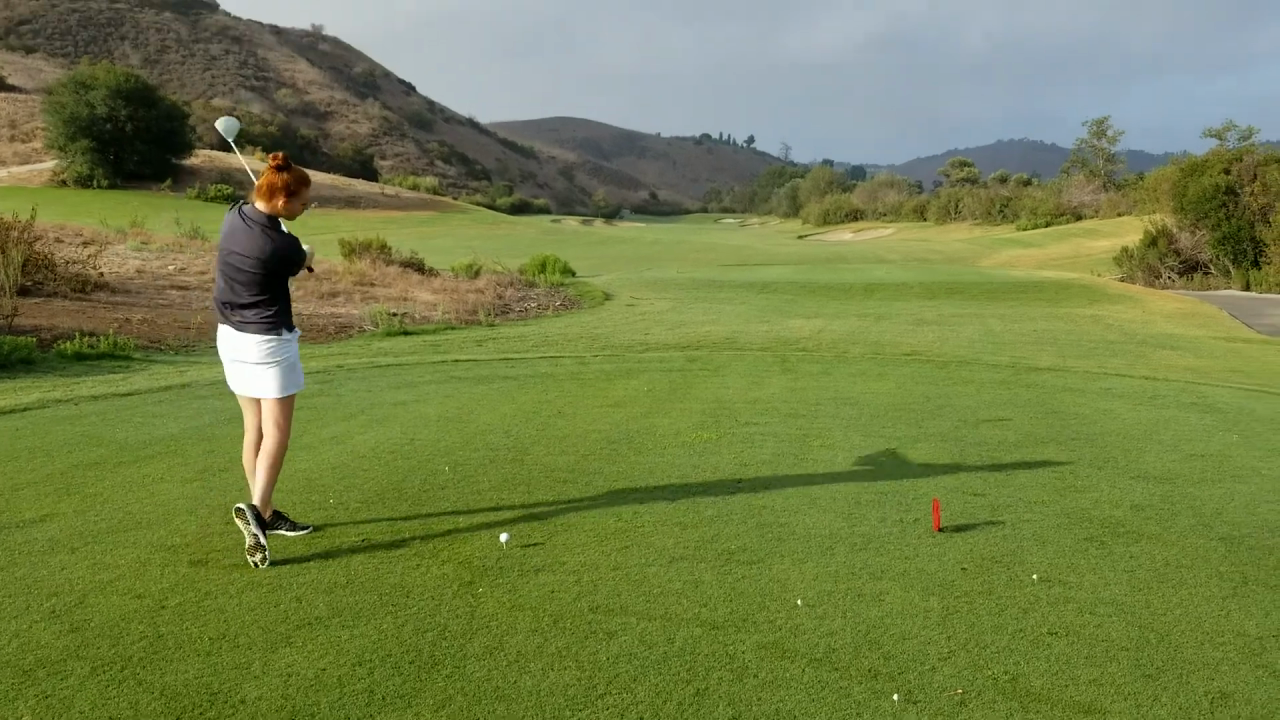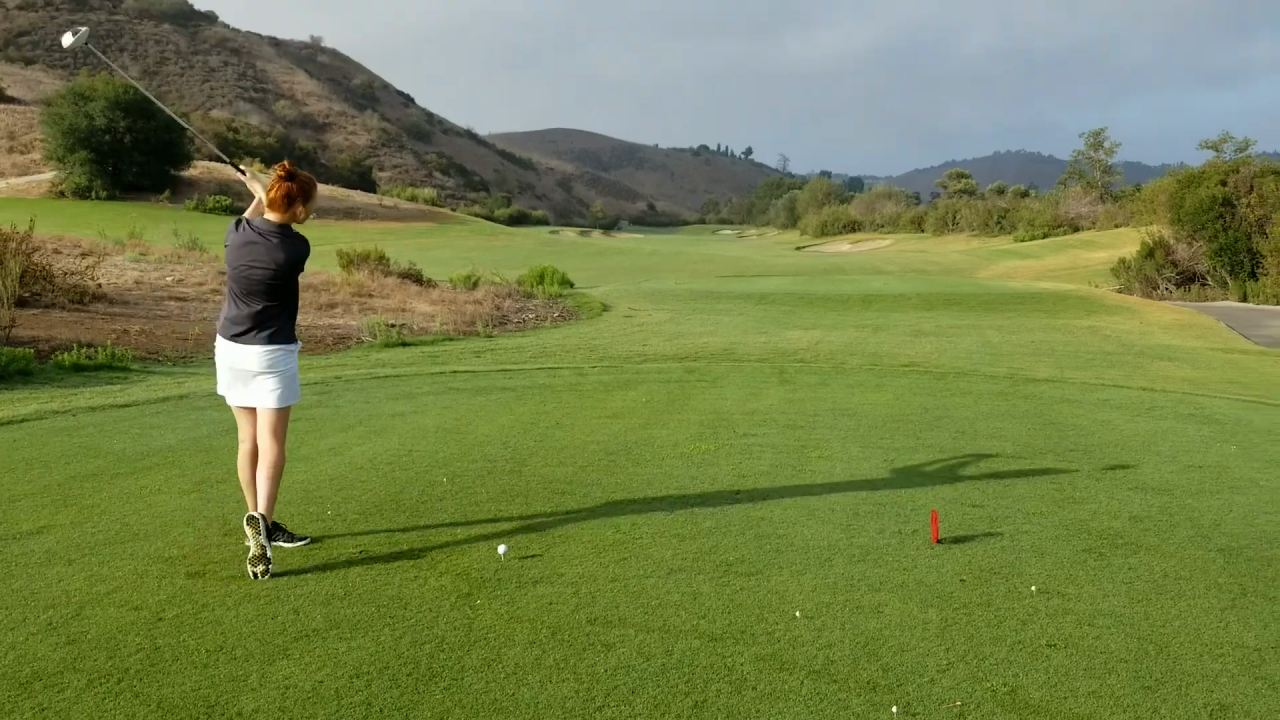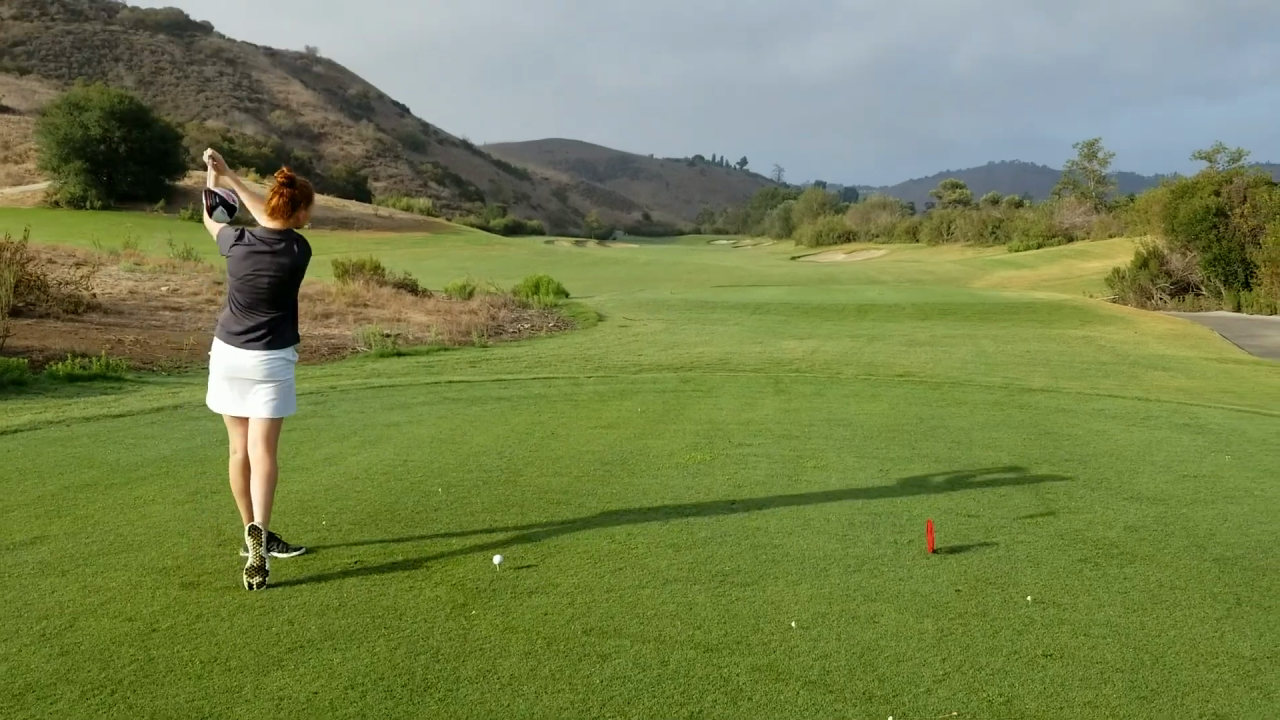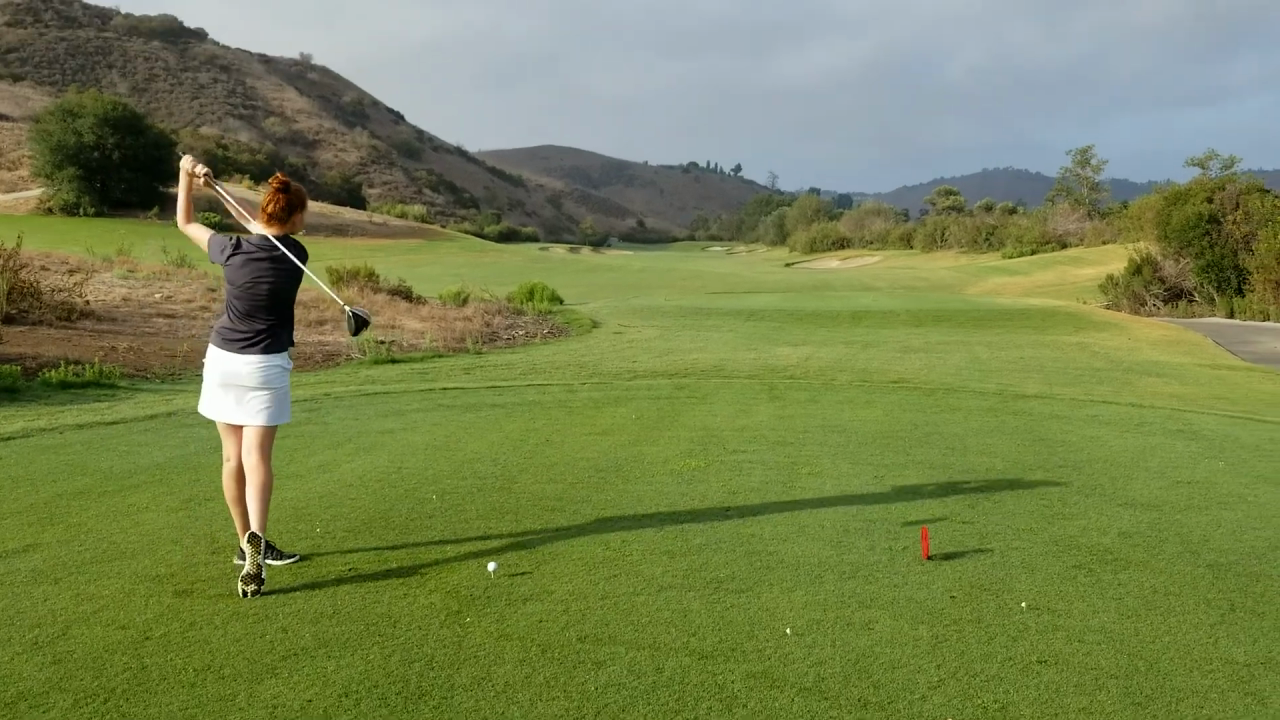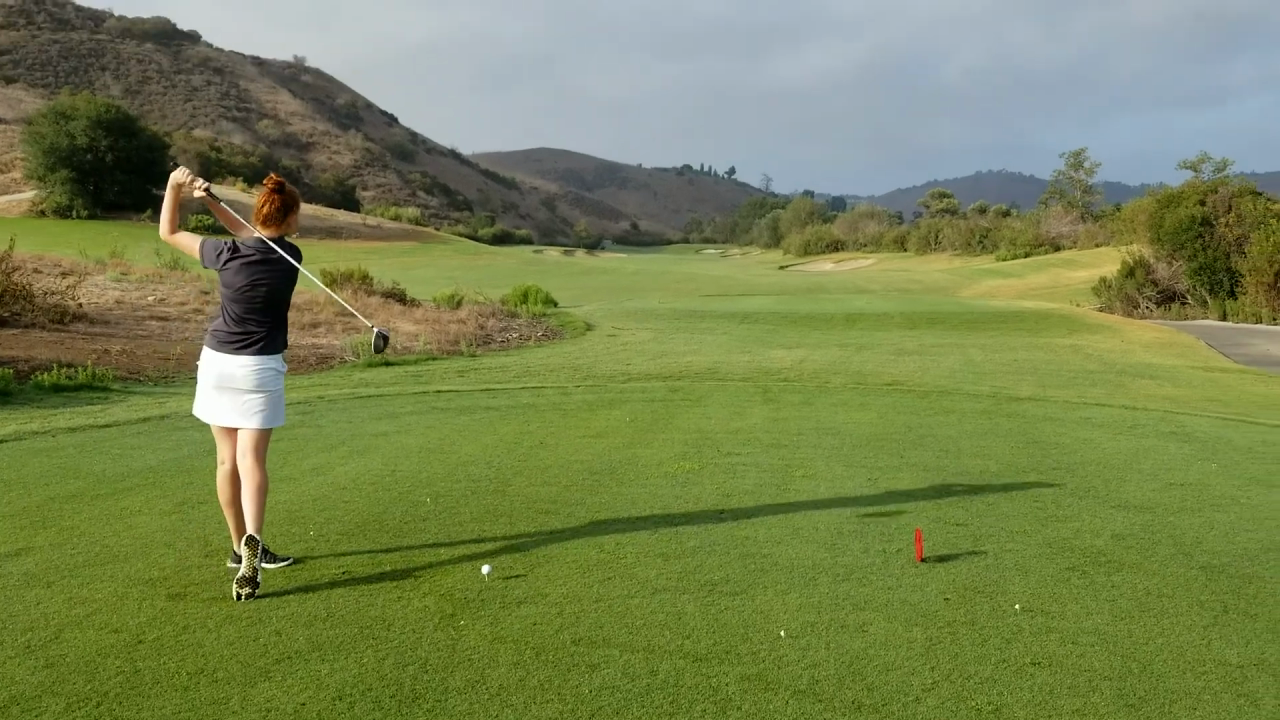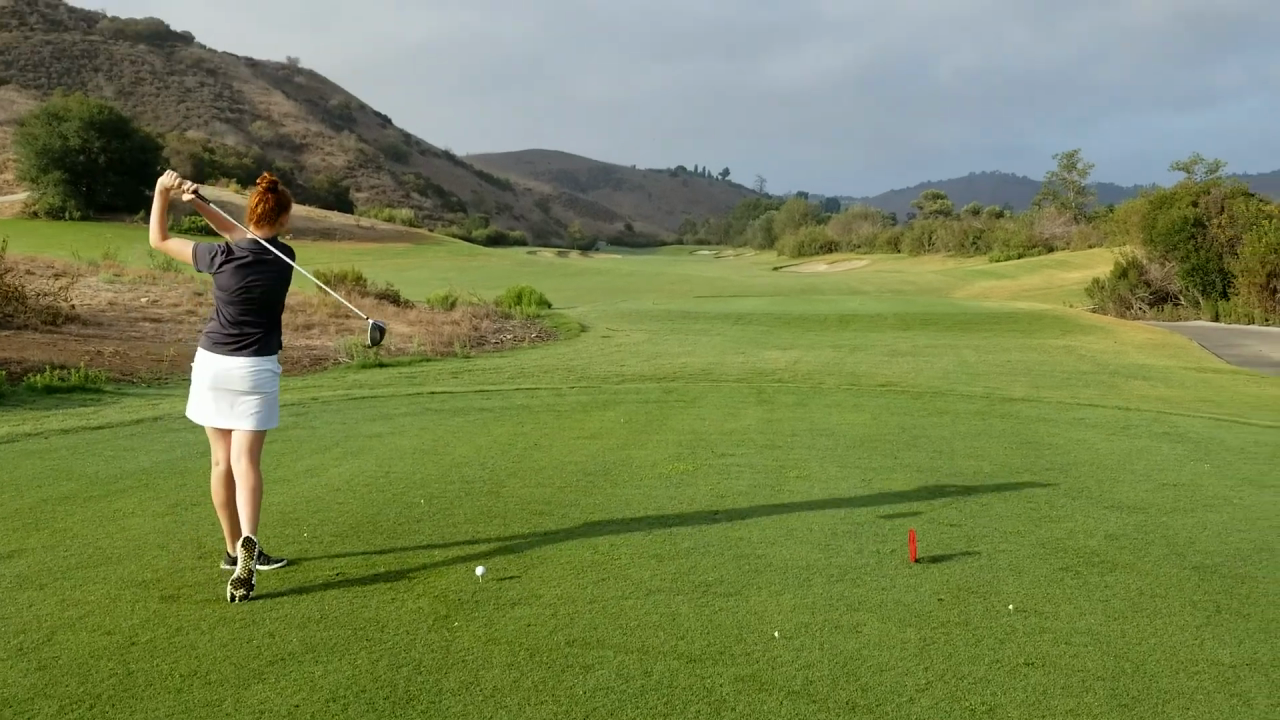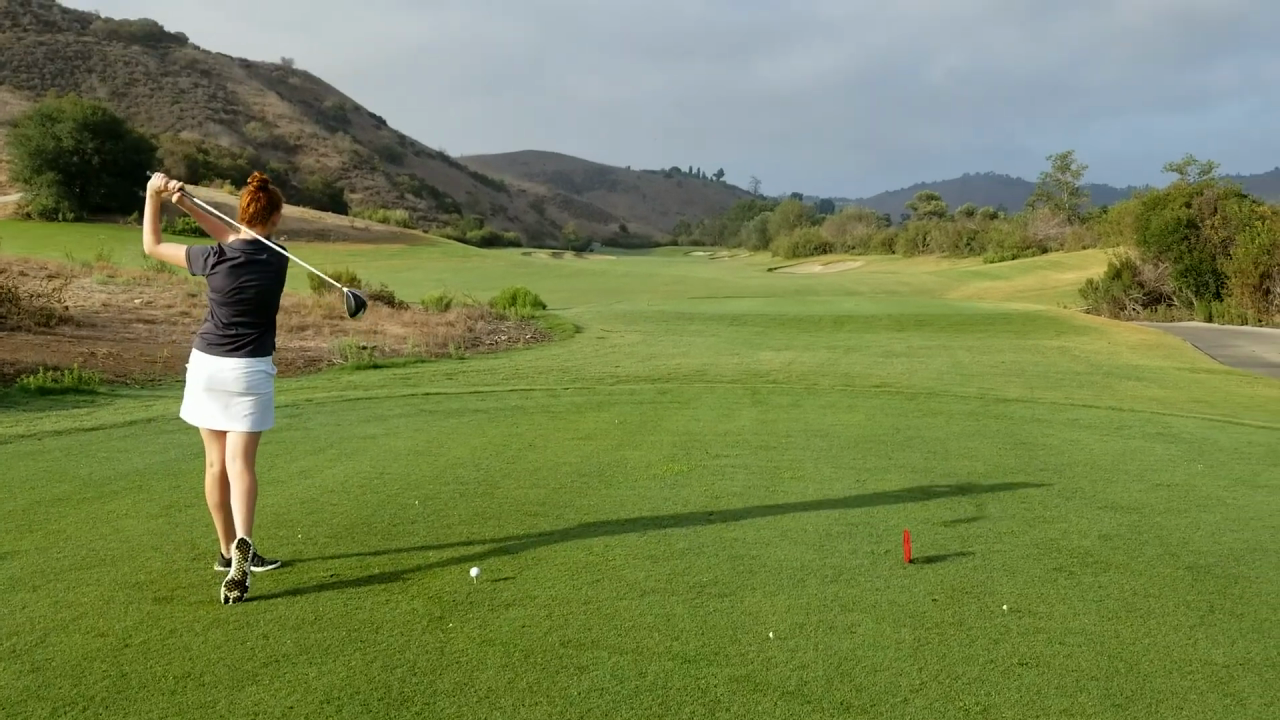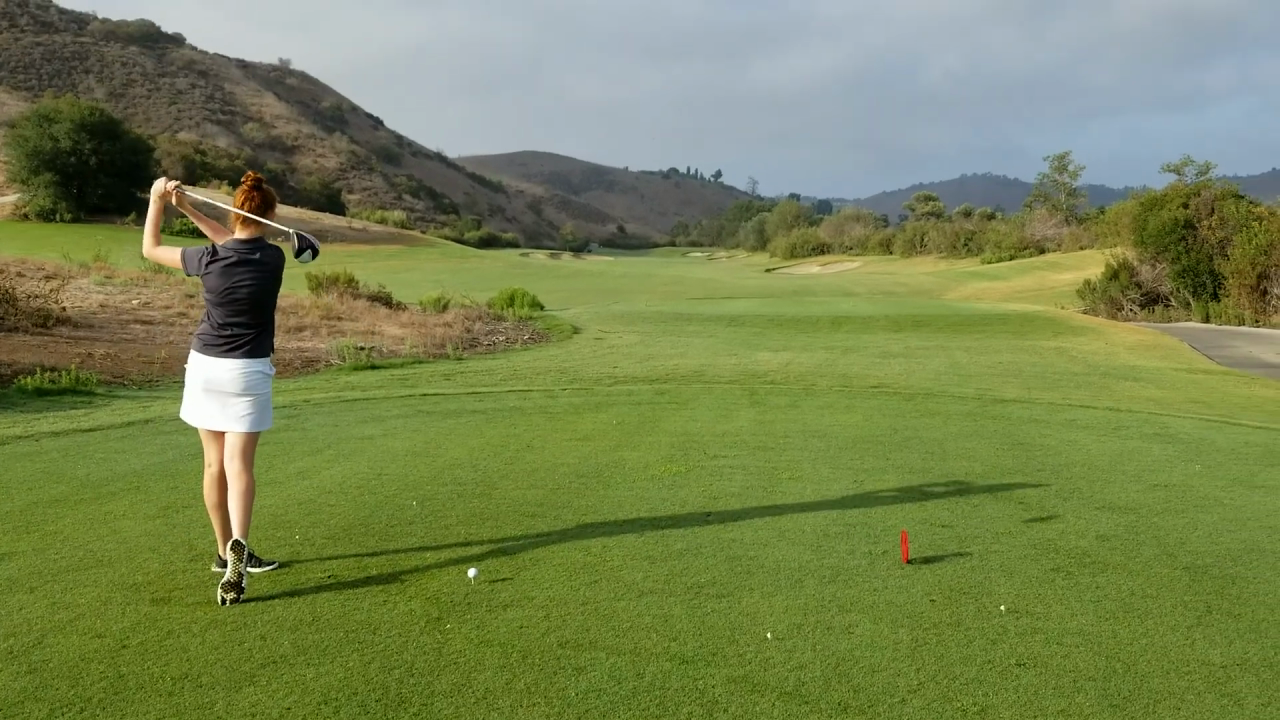
dt=0.1s
person 1, frame 1
left shoulder: (235, 215)
right shoulder: (282, 245)
right elbow: (299, 259)
left wrist: (297, 256)
right wrist: (304, 256)
left hip: (231, 335)
right hip: (269, 341)
left knee: (256, 428)
right knee: (276, 432)
left ankle: (264, 514)
right ankle: (255, 507)
person 1, frame 2
left shoulder: (236, 234)
right shoulder: (296, 247)
left wrist: (257, 187)
right wrist: (255, 185)
left hip: (230, 346)
right hip: (272, 353)
left knee: (249, 440)
right knee: (271, 442)
left ankle: (262, 523)
right ankle: (261, 519)
person 1, frame 3
left shoulder: (234, 242)
right shoulder: (300, 252)
left elbow: (209, 217)
right elbow: (275, 231)
left wrist: (216, 175)
right wrist: (232, 179)
left hip: (227, 353)
right hip: (270, 360)
left knee: (239, 450)
right knee: (262, 451)
left ankle: (256, 536)
right ankle: (259, 531)
person 1, frame 4
left shoulder: (231, 251)
right shoulder: (297, 255)
left elbow: (184, 222)
right elbow: (263, 233)
left wrist: (188, 176)
left hip: (223, 360)
right hip: (267, 366)
left knee: (233, 457)
right knee: (256, 458)
left ankle: (248, 543)
right ankle: (255, 539)
person 1, frame 5
left shoulder: (227, 256)
right shoulder: (290, 258)
left elbow: (168, 232)
right elbow: (250, 236)
left wrist: (175, 185)
right wrist: (209, 198)
left hip: (217, 363)
right hip: (261, 369)
left knee: (227, 460)
right knee: (251, 462)
left ankle: (241, 547)
right ankle: (252, 541)
person 1, frame 6
left shoulder: (222, 259)
right shoulder: (283, 259)
left elbow: (158, 240)
right elbow: (240, 238)
left wrist: (162, 191)
right wrist: (198, 202)
left hip: (213, 364)
right hip: (256, 370)
left knee: (221, 462)
right knee: (246, 462)
left ankle: (234, 549)
right ankle: (247, 542)
person 1, frame 7
left shoulder: (215, 260)
right shoulder: (277, 259)
left elbow: (152, 246)
right elbow: (233, 239)
left wrist: (154, 194)
right wrist: (186, 203)
left hip: (208, 365)
right hip: (251, 371)
left knee: (215, 464)
right knee: (241, 464)
left ankle: (229, 551)
right ankle: (242, 543)
person 1, frame 8
left shoulder: (209, 260)
right shoulder: (273, 259)
left elbow: (151, 249)
left wrist: (158, 199)
right wrist: (188, 208)
left hip: (205, 366)
right hip: (249, 372)
left knee: (214, 464)
right knee: (238, 465)
left ankle: (225, 550)
right ankle: (236, 546)
